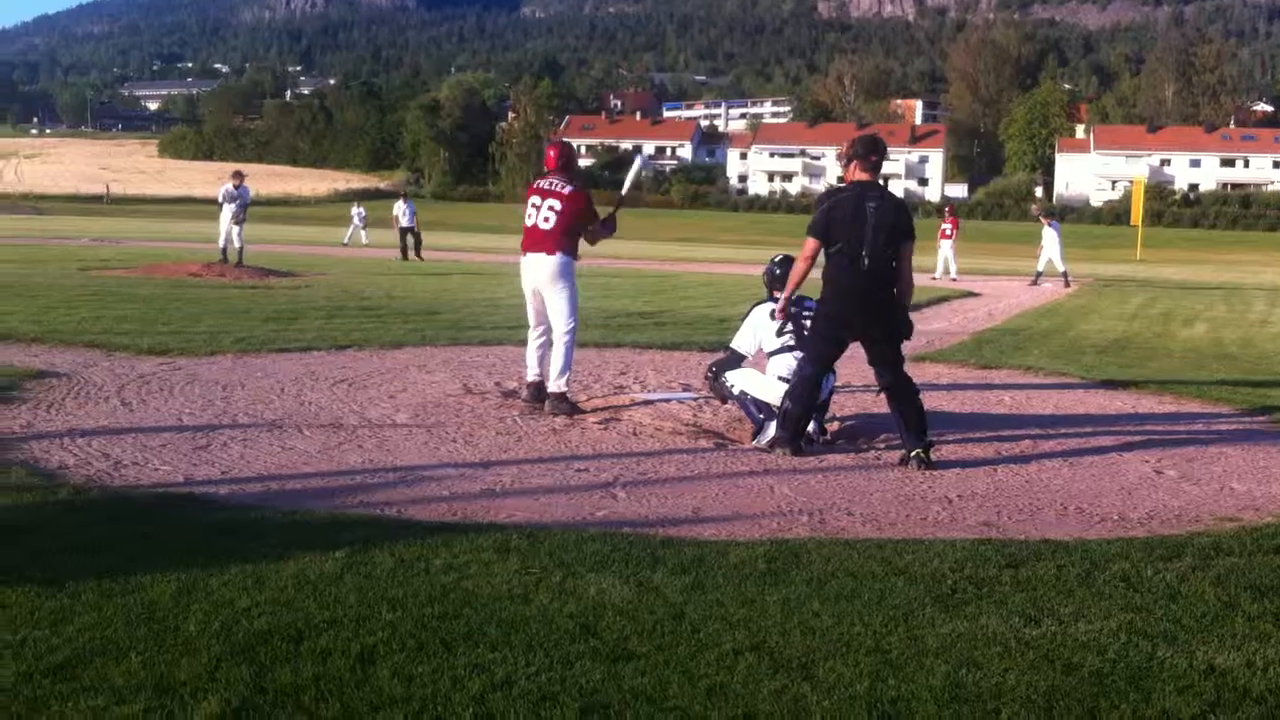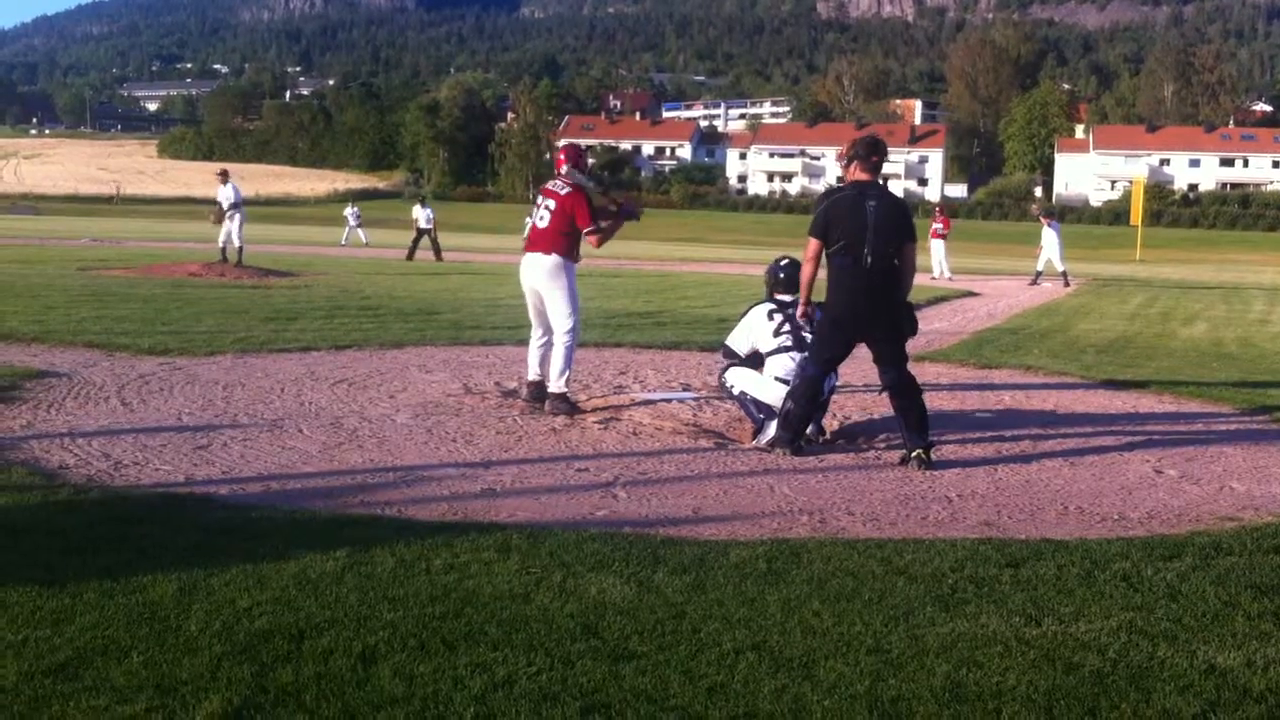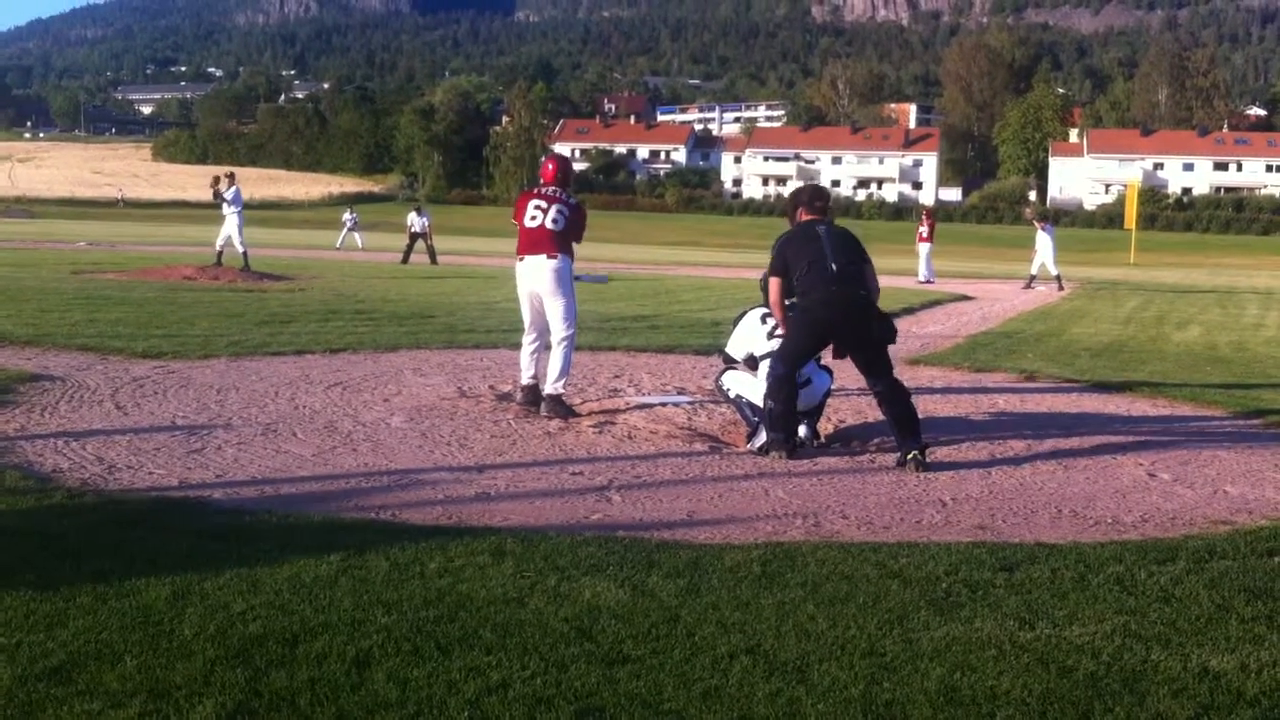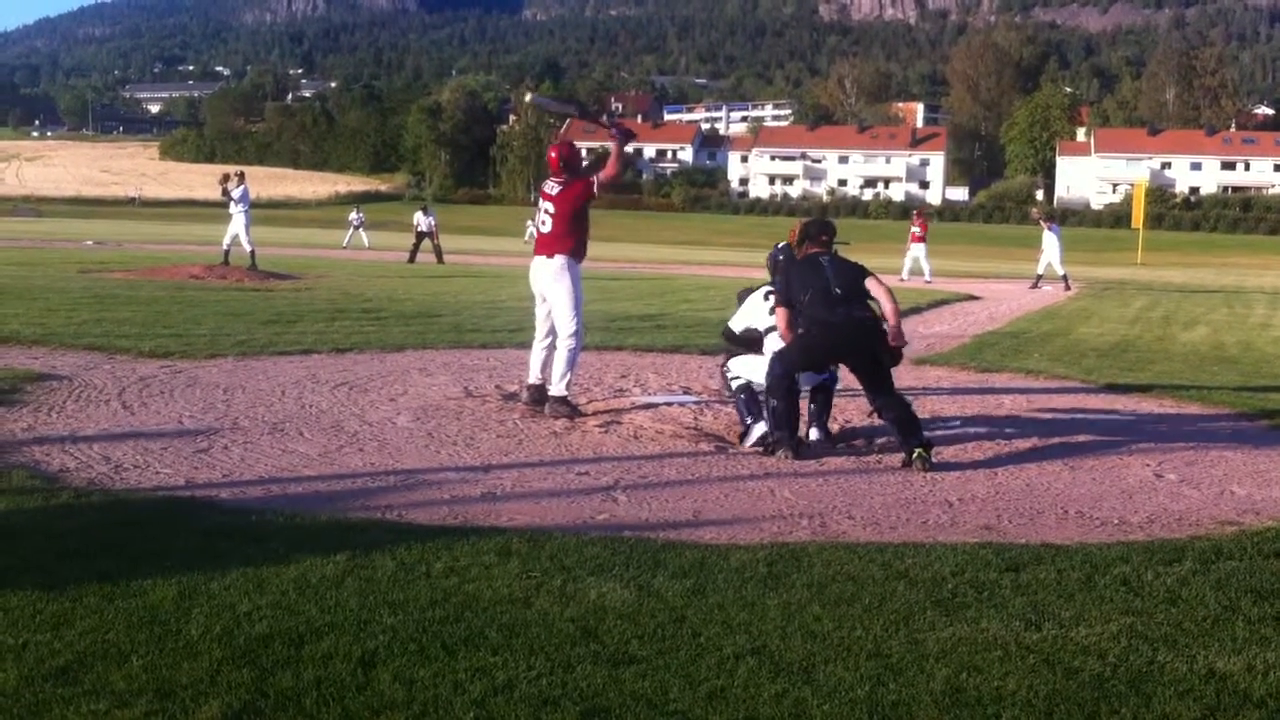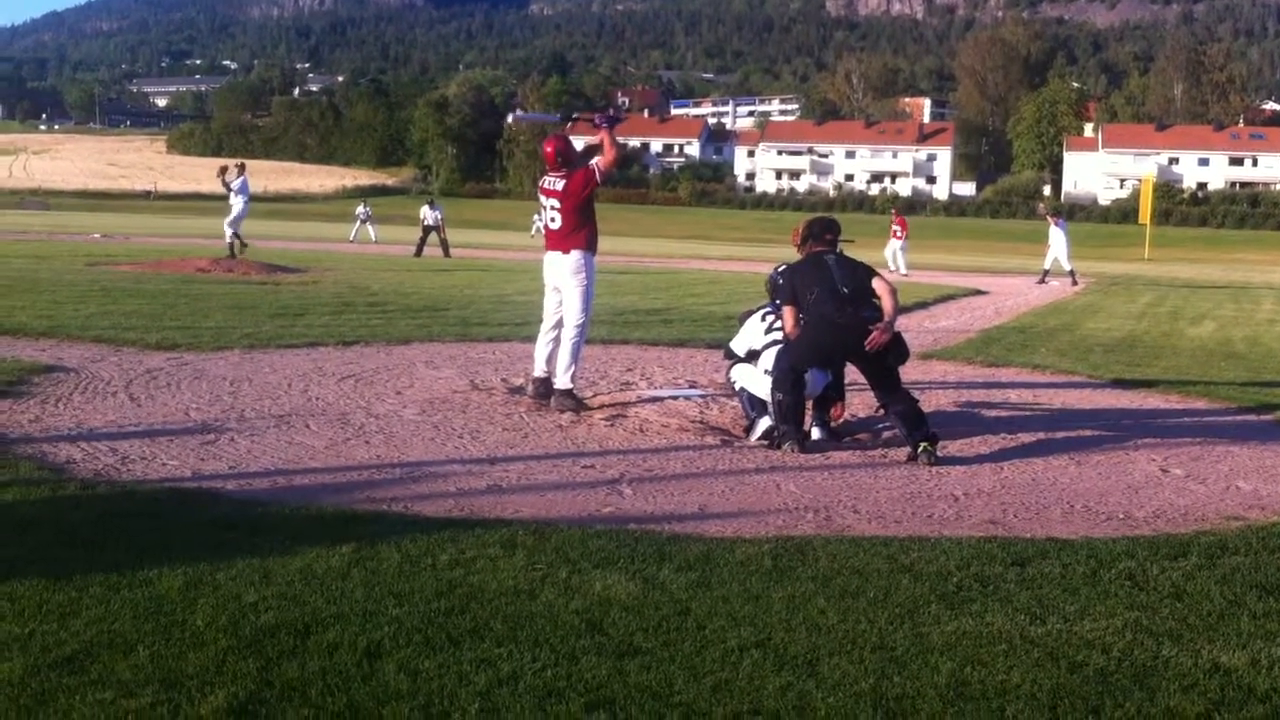
dt=0.7s
person 1, frame 1
left shoulder: (833, 202)
right shoulder: (897, 207)
left elbow: (807, 257)
right elbow: (903, 267)
left wrist: (785, 296)
right wrist: (903, 311)
left hip: (837, 305)
right hip: (880, 306)
left knee: (811, 369)
right knee: (893, 375)
left ankle: (785, 437)
right ankle: (918, 448)
person 1, frame 2
left shoulder: (833, 201)
right shoulder: (898, 206)
left elbow: (811, 257)
right elbow: (908, 264)
left wrist: (803, 301)
right wrist: (898, 303)
left hip: (842, 305)
right hip: (885, 306)
left knee: (814, 369)
right knee: (897, 374)
left ankle: (786, 437)
right ankle: (919, 448)
person 1, frame 3
left shoulder: (788, 240)
right shoulder: (845, 236)
left elbow: (775, 299)
right elbow: (873, 287)
left wrist: (788, 331)
right wrist: (860, 322)
left hip: (816, 311)
right hip: (859, 309)
left knee: (782, 368)
right knee: (883, 380)
left ankle: (779, 442)
right ankle: (912, 448)
person 1, frame 4
left shoulder: (791, 271)
right shoulder: (851, 267)
left elbow: (784, 328)
right elbow: (882, 290)
left wrist: (803, 355)
right wrist: (894, 326)
left hip: (821, 332)
right hip: (864, 331)
left knee: (780, 368)
right knee: (884, 393)
left ankle: (784, 442)
right ankle: (917, 448)
person 1, frame 5
left shoulder: (796, 271)
right shoulder: (855, 265)
left elbow: (791, 327)
right elbow: (886, 289)
left wrist: (808, 350)
right wrist: (888, 324)
left hip: (826, 330)
right hip: (868, 331)
left knee: (786, 364)
right knee: (891, 390)
left ankle: (789, 436)
right ankle: (923, 443)
person 2, frame 1
left shoulder: (534, 188)
right shoulder: (578, 194)
right elbow: (592, 237)
right wrist: (607, 225)
left hip: (529, 262)
right hip: (556, 263)
left knee: (538, 328)
right knee: (563, 330)
left ankle: (533, 386)
right ankle: (556, 395)
person 2, frame 2
left shoulder: (546, 189)
right shoulder: (577, 195)
right elbow: (595, 240)
left wrist: (614, 214)
right wrist: (621, 219)
left hip: (529, 262)
right hip: (554, 264)
left knee: (541, 329)
right knee: (566, 331)
left ankle: (534, 385)
right ankle: (557, 395)
person 2, frame 3
left shoulder: (525, 198)
right shoulder: (575, 207)
left hip: (525, 266)
right hip: (554, 266)
left knee: (533, 332)
right knee: (563, 335)
left ankle: (527, 389)
right ankle: (552, 397)
person 2, frame 4
left shoulder: (547, 186)
right shoulder: (575, 189)
left elbow: (597, 174)
right elbow: (611, 172)
left wrist: (616, 144)
right wrist: (617, 142)
left hip: (539, 265)
right hip: (560, 267)
left knee: (545, 331)
right knee: (569, 334)
left ankle: (535, 388)
right ankle: (557, 398)
person 2, frame 5
left shoulder: (544, 182)
right shoulder: (578, 181)
left elbow: (576, 161)
right elbow: (611, 157)
left wrist: (597, 137)
right wrist: (606, 128)
left hip: (552, 260)
right hip: (575, 261)
left knee: (551, 324)
right knee: (574, 328)
left ankle: (539, 381)
right ankle: (562, 391)
person 3, frame 1
left shoulder: (763, 311)
right shoulder: (813, 307)
left elbow: (735, 356)
left wrist: (714, 370)
left hip: (781, 391)
right hip: (817, 391)
left knee: (728, 375)
right knee: (827, 374)
left ankle: (769, 424)
right ankle: (813, 423)
person 3, frame 2
left shoulder: (760, 312)
right shoulder: (813, 310)
left elbow: (729, 352)
left wrist: (759, 360)
left hip: (779, 393)
left knee: (730, 375)
right knee: (829, 371)
left ankle: (769, 423)
right ankle: (812, 424)
person 3, frame 3
left shoulder: (754, 316)
left elbow: (729, 358)
right hip: (809, 395)
left knee: (725, 378)
right knee: (824, 374)
left ankle: (763, 427)
right ankle: (806, 427)
person 3, frame 4
left shoulder: (760, 295)
left elbow: (729, 334)
right hip: (812, 368)
left knee: (732, 367)
right knee: (828, 371)
left ankle: (756, 425)
right ankle: (817, 429)
person 3, frame 5
left shoulder: (759, 317)
left elbow: (729, 353)
right wrist: (839, 398)
left hip: (771, 385)
right hip: (810, 385)
left knee: (736, 370)
right knee: (830, 370)
left ankle: (760, 420)
right ankle: (820, 426)
